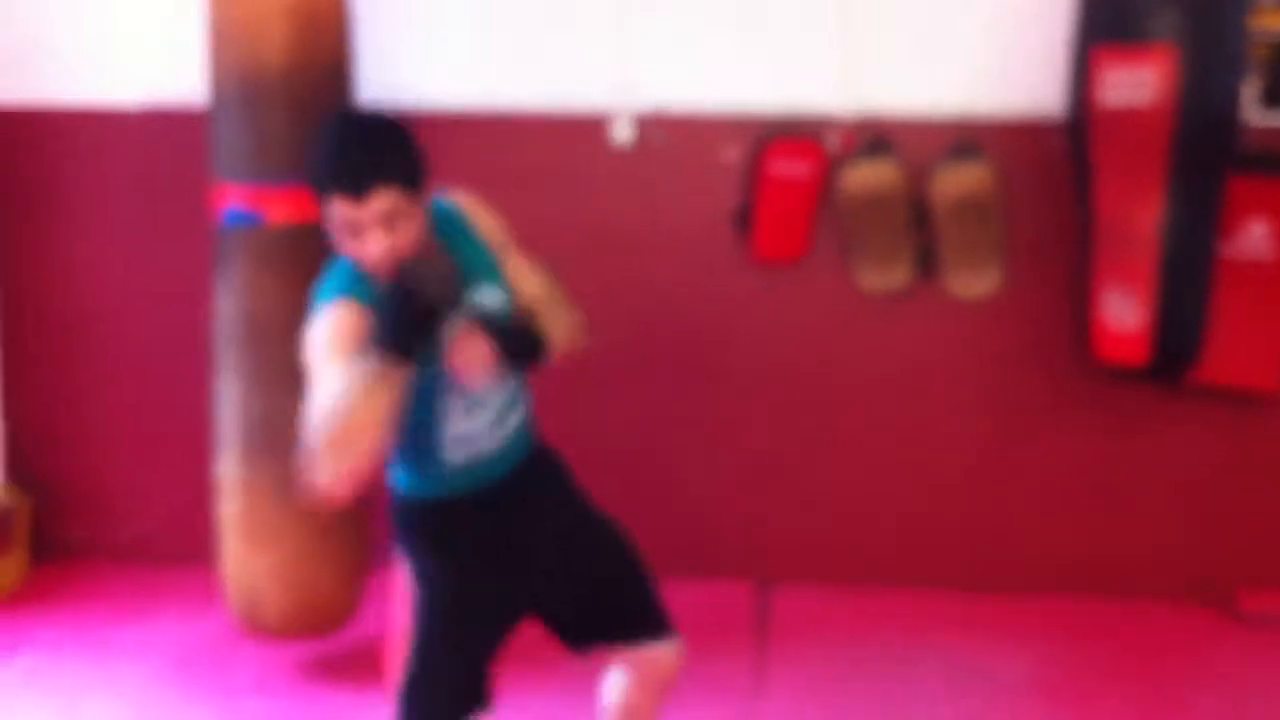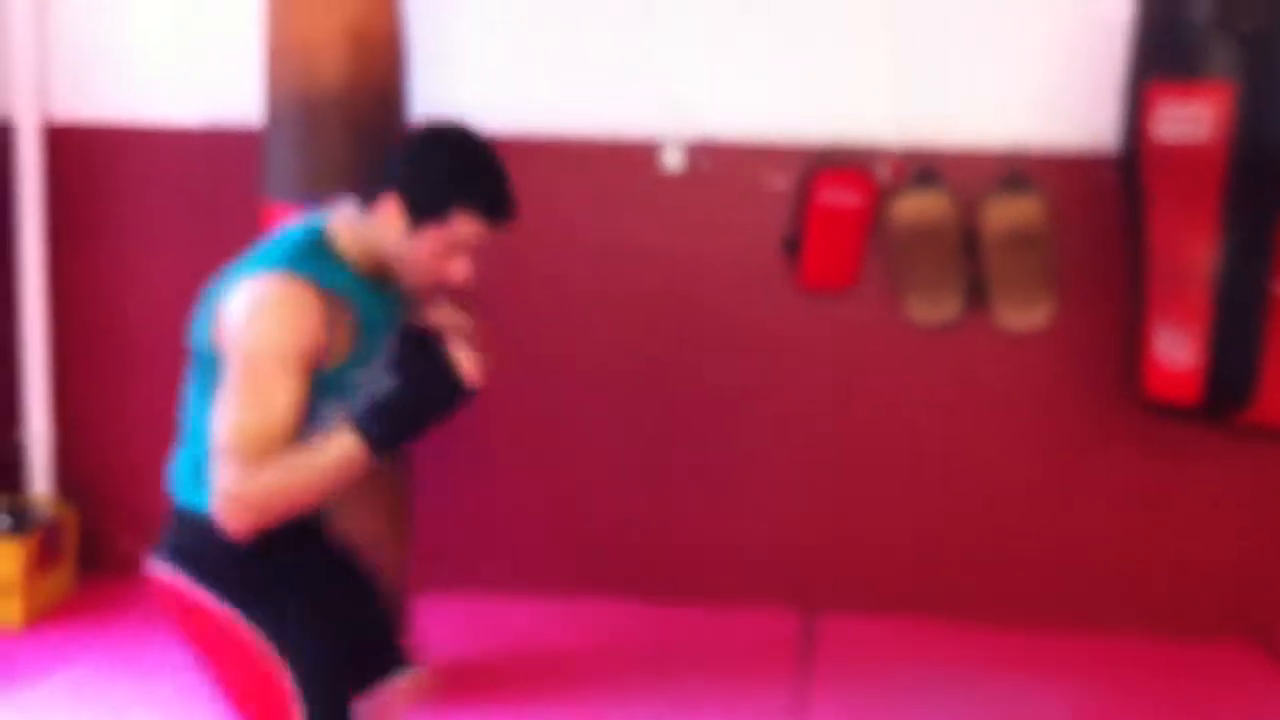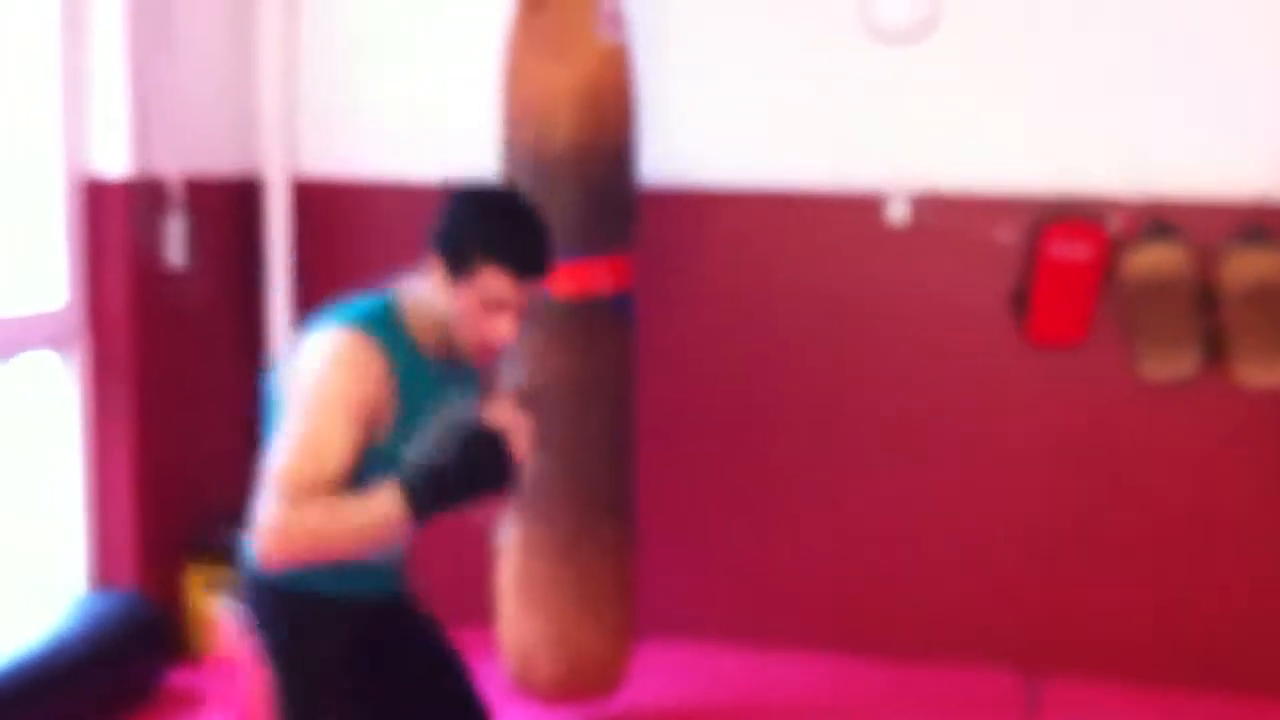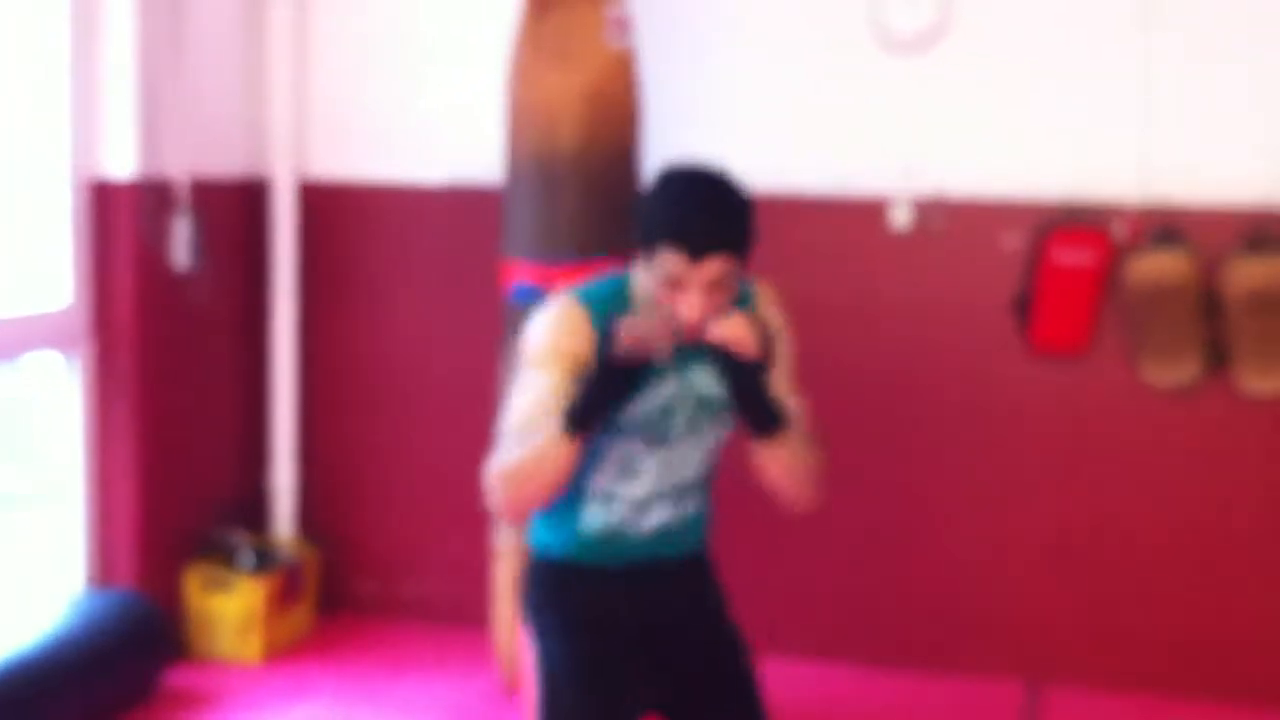
dt=1s
person 1, frame 1
left shoulder: (462, 220)
right shoulder: (342, 316)
left elbow: (567, 329)
right elbow: (332, 478)
left wrist: (514, 344)
right wrist: (392, 347)
left hip: (536, 487)
right hip: (447, 524)
left knee: (657, 655)
person 1, frame 2
left shoulder: (375, 259)
right shoulder: (280, 302)
right elbow: (239, 503)
left wrist: (433, 348)
right wrist: (391, 418)
left hip: (300, 531)
right hip: (232, 559)
person 1, frame 3
left shoulder: (456, 350)
right shoulder: (345, 359)
left elbow: (475, 498)
right elbow: (281, 537)
left wrist: (497, 451)
right wrist: (432, 490)
left hip: (377, 608)
right hip: (297, 622)
person 1, frame 4
left shoulder: (756, 318)
right shoulder: (570, 325)
left elbow: (801, 489)
right elbow: (508, 495)
left wrist: (755, 393)
right wrist: (600, 393)
left hip: (681, 582)
right hip: (582, 590)
